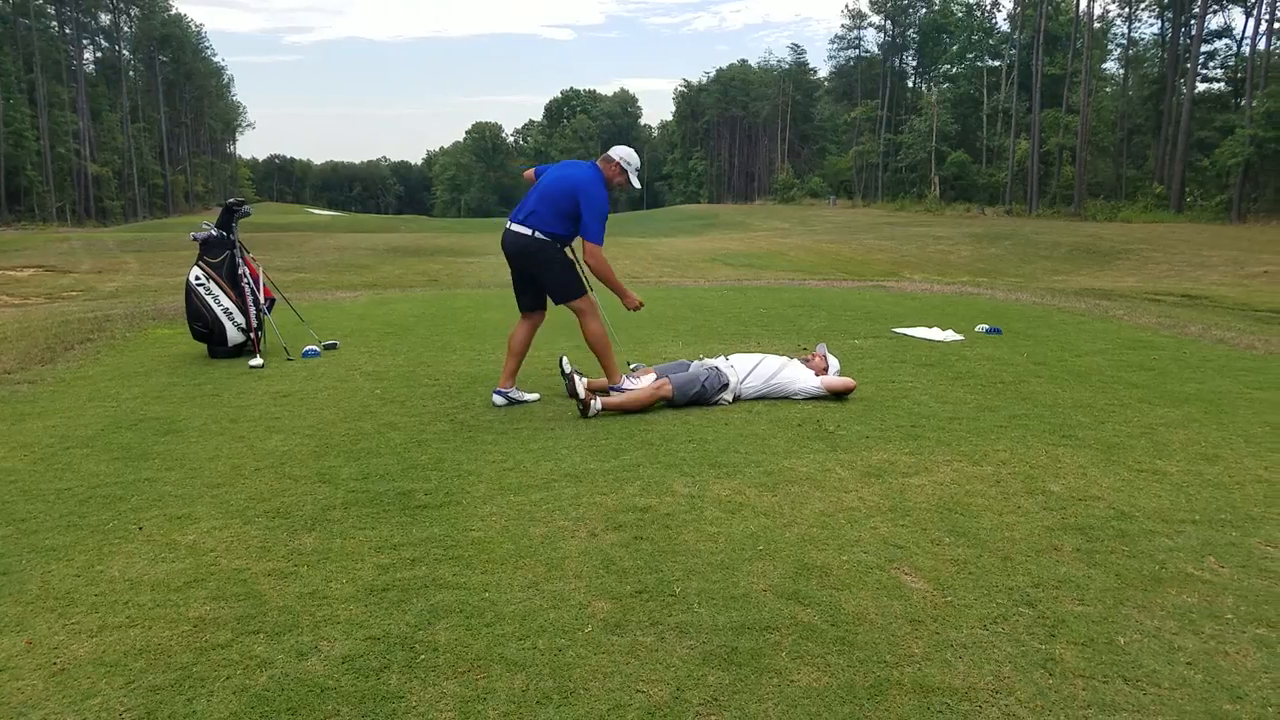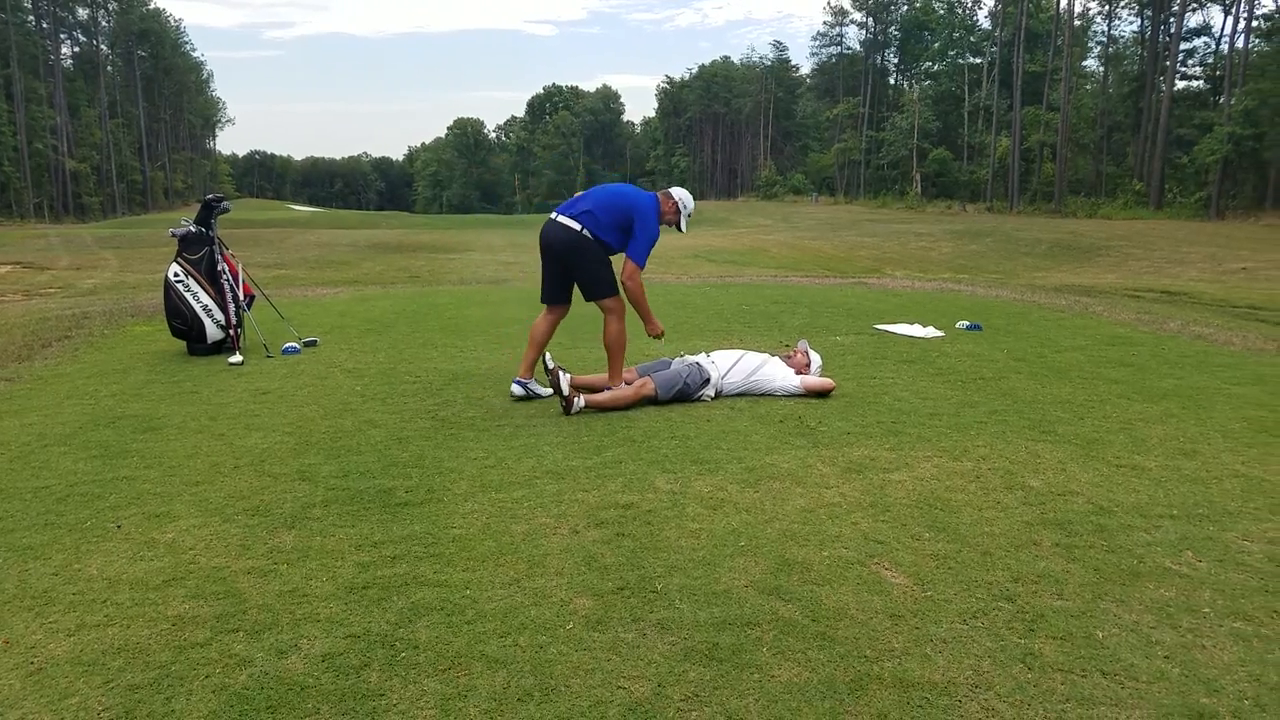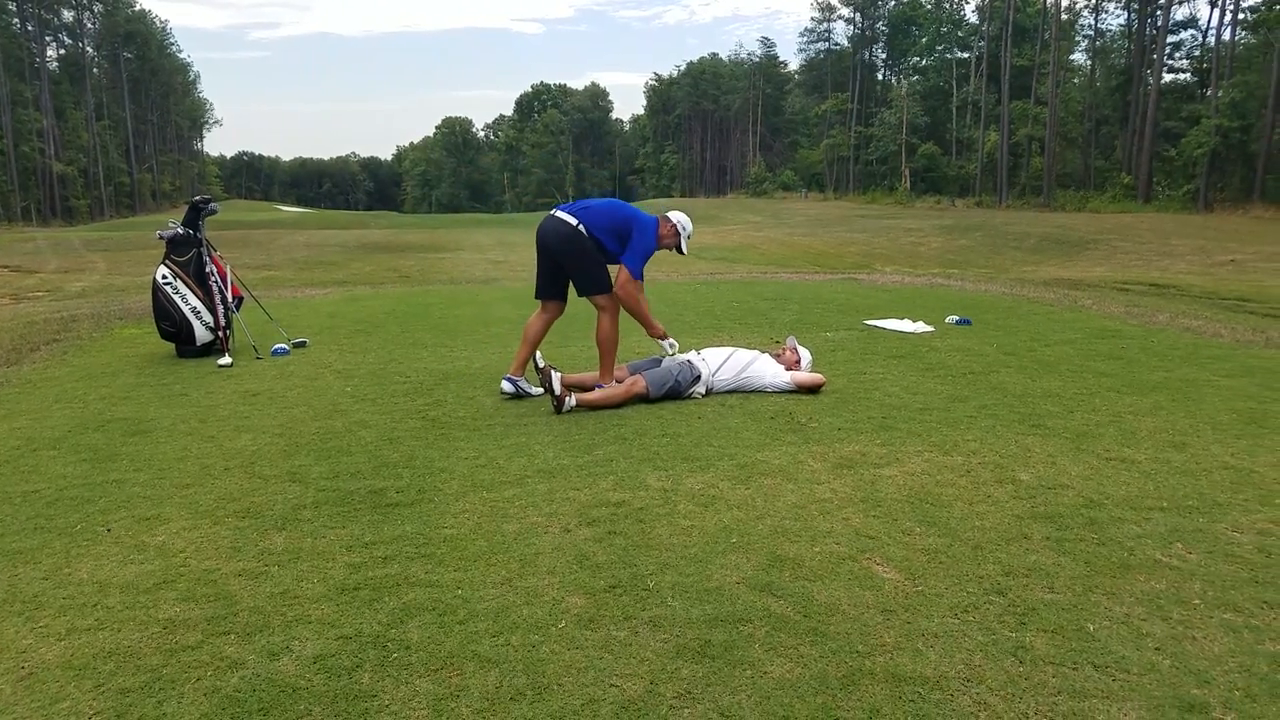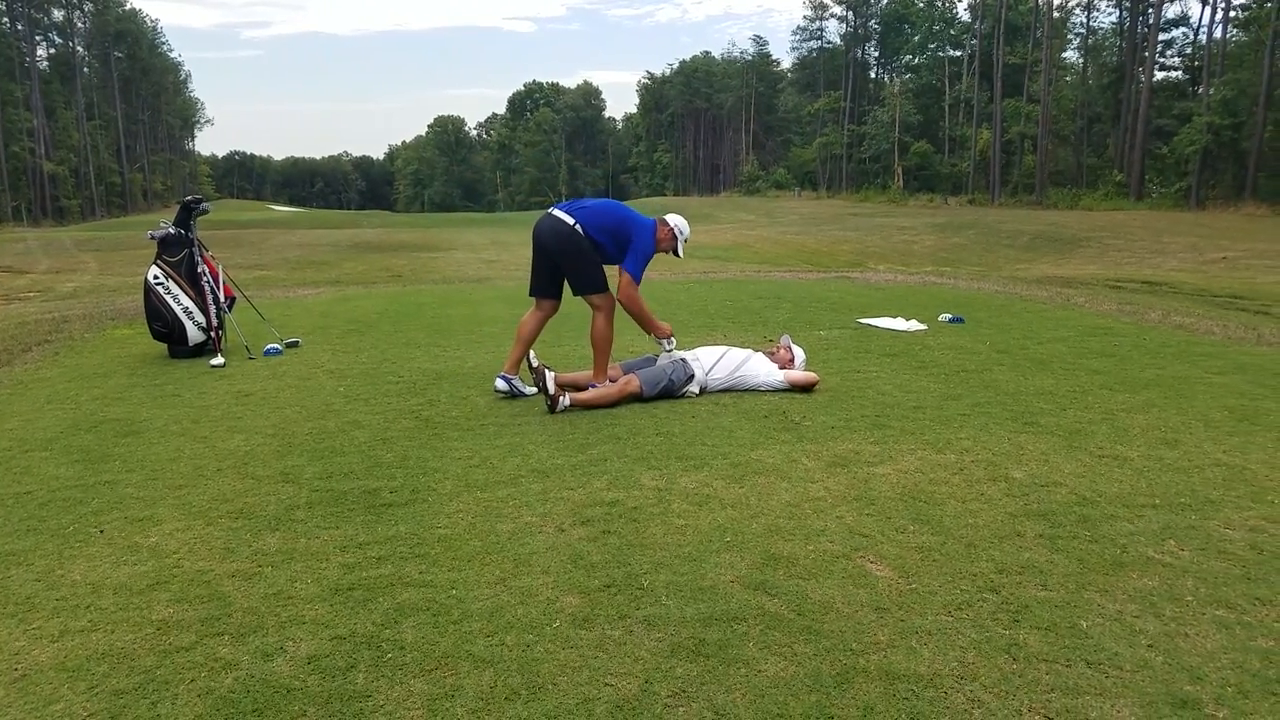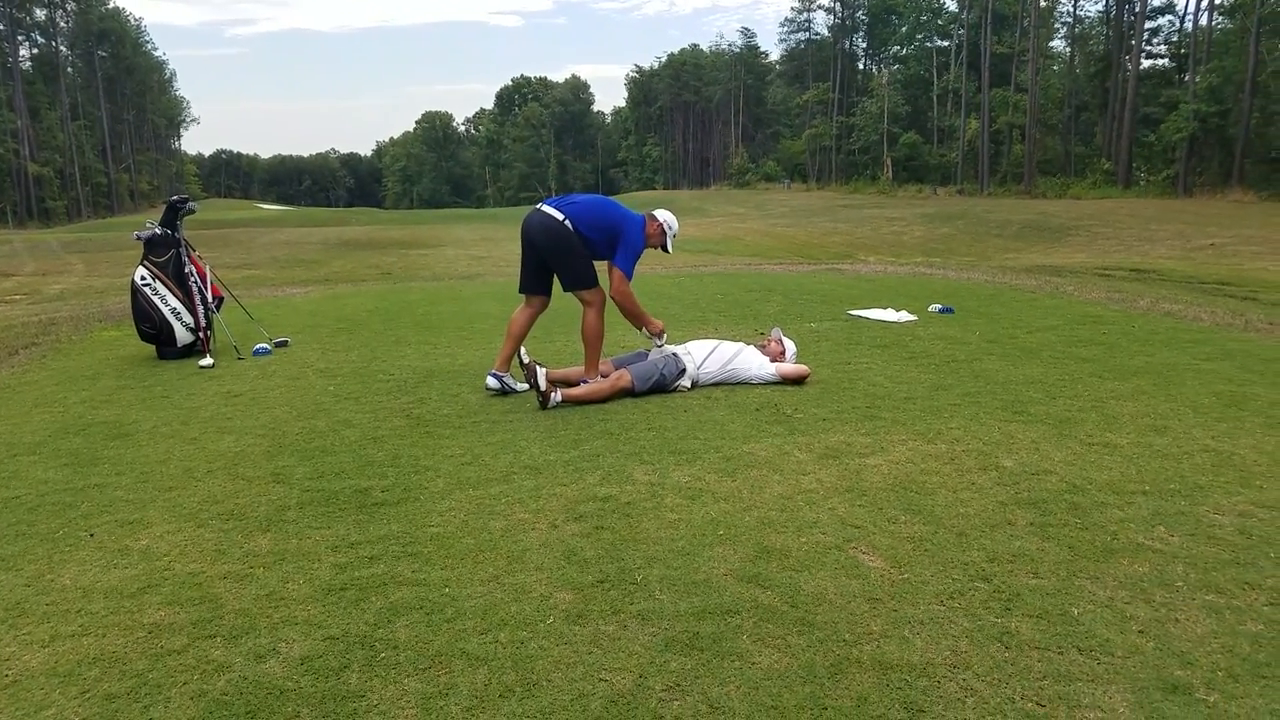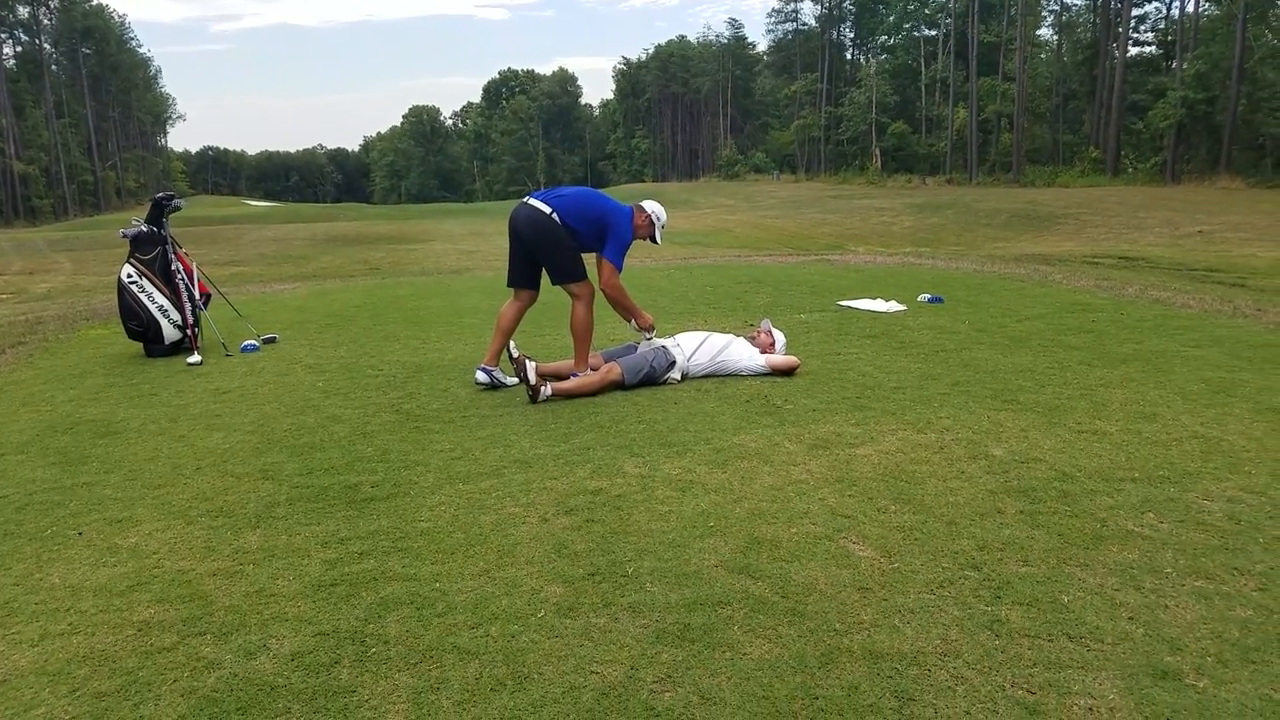
dt=0.5s
person 1, frame 1
left shoulder: (805, 380)
right shoulder: (791, 364)
left elbow: (849, 384)
left wrist: (831, 392)
left hip: (723, 382)
right hip: (716, 364)
left knee: (659, 388)
right knee: (646, 374)
left ankle: (595, 403)
right ankle: (584, 383)
person 1, frame 2
left shoulder: (785, 378)
right shoulder: (771, 361)
left elbow: (828, 384)
left wrist: (812, 381)
left hip: (705, 378)
right hip: (699, 362)
left knee: (642, 387)
right knee: (629, 374)
left ankle: (579, 401)
right ankle: (567, 380)
person 1, frame 3
left shoulder: (775, 375)
right shoulder: (761, 358)
left elbow: (818, 380)
left wrist: (803, 383)
left hip: (697, 375)
right hip: (691, 359)
left knee: (633, 386)
right knee: (619, 373)
left ankle: (570, 400)
right ankle: (558, 378)
person 1, frame 4
left shoulder: (768, 374)
right shoulder: (754, 357)
left elbow: (812, 378)
left wrist: (796, 381)
left hip: (690, 374)
right hip: (684, 358)
left knee: (627, 386)
right knee: (613, 372)
left ankle: (563, 399)
right ankle: (552, 378)
person 1, frame 5
left shoulder: (760, 366)
right shoulder: (746, 350)
left elbow: (803, 371)
left wrist: (788, 375)
left hip: (682, 368)
right hip: (675, 352)
left knee: (619, 380)
right knee: (605, 367)
left ankle: (555, 395)
right ankle: (544, 374)
person 1, frame 6
left shoulder: (751, 358)
right shoulder: (736, 342)
left elbow: (793, 362)
left wrist: (777, 365)
left hip: (672, 360)
right hip: (665, 345)
left knee: (609, 374)
right knee: (594, 361)
left ankle: (545, 390)
right ankle: (534, 368)
person 2, frame 1
left shoulder: (570, 165)
right shoulder: (596, 193)
left elbow: (529, 175)
right elbow: (592, 258)
right wrist: (624, 294)
left hip: (513, 239)
right hip: (537, 244)
left knee: (531, 316)
right knee: (586, 310)
left ankle: (505, 388)
right ankle: (616, 381)
person 2, frame 2
left shoulder: (634, 196)
right shoulder: (648, 218)
left elbow: (579, 198)
right elbow: (629, 279)
right wrist: (650, 321)
left hip: (552, 228)
right hip: (575, 237)
left knee: (555, 310)
right knee: (614, 309)
left ankle: (523, 379)
right ankle: (615, 387)
person 2, frame 3
left shoulder: (637, 223)
right shoulder: (647, 234)
left elbow: (636, 291)
right elbow: (622, 289)
left wrist: (661, 335)
right wrist: (650, 326)
left hip: (549, 227)
right hip: (570, 234)
left knee: (550, 309)
right knee: (607, 306)
left ankle: (514, 377)
right ankle: (605, 385)
person 2, frame 4
left shoulder: (634, 227)
right shoulder: (645, 237)
left elbow: (630, 291)
right elbow: (625, 296)
left wrist: (652, 329)
right wrist: (655, 327)
left hip: (546, 225)
right hip: (567, 233)
left knee: (544, 307)
right knee: (603, 306)
left ankle: (508, 376)
right ankle: (599, 384)
person 2, frame 5
left shoulder: (622, 223)
right shoulder: (634, 232)
left elbow: (618, 288)
right elbow: (618, 292)
left wrist: (642, 326)
right wrist: (649, 323)
left hip: (535, 221)
right hip: (556, 228)
left knee: (534, 304)
right knee: (594, 301)
left ankle: (499, 373)
right ankle: (590, 379)
person 2, frame 6
left shoulder: (609, 214)
right shoulder: (622, 224)
left elbow: (607, 281)
right elbow: (608, 284)
left wrist: (631, 319)
right wrist: (639, 316)
left hip: (522, 214)
right hip: (543, 222)
left knee: (522, 298)
right knee: (582, 294)
left ankle: (488, 367)
right ankle: (580, 372)
